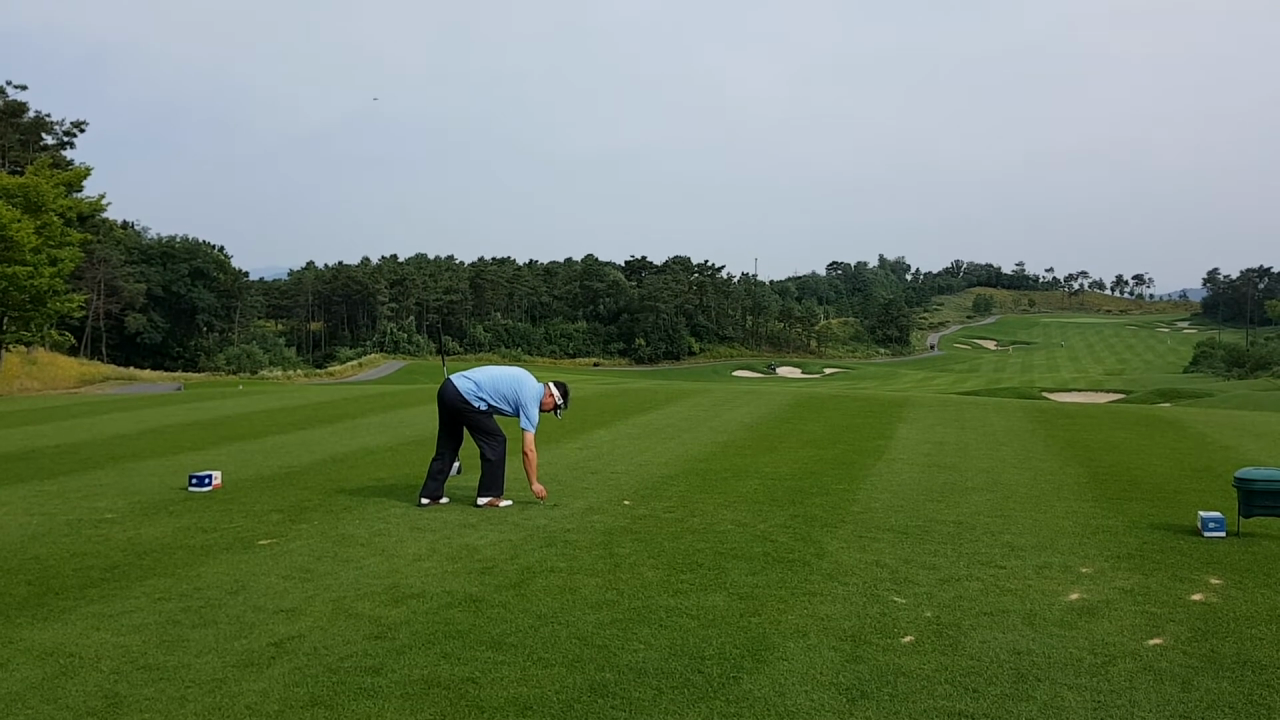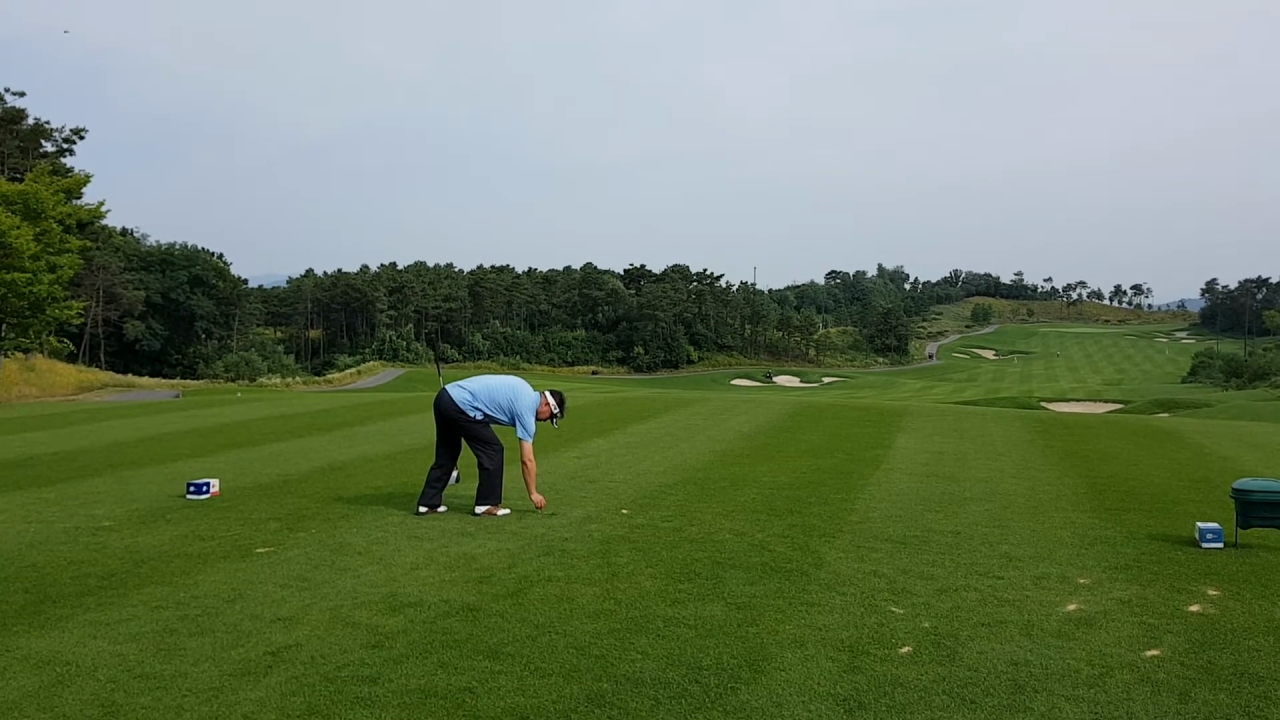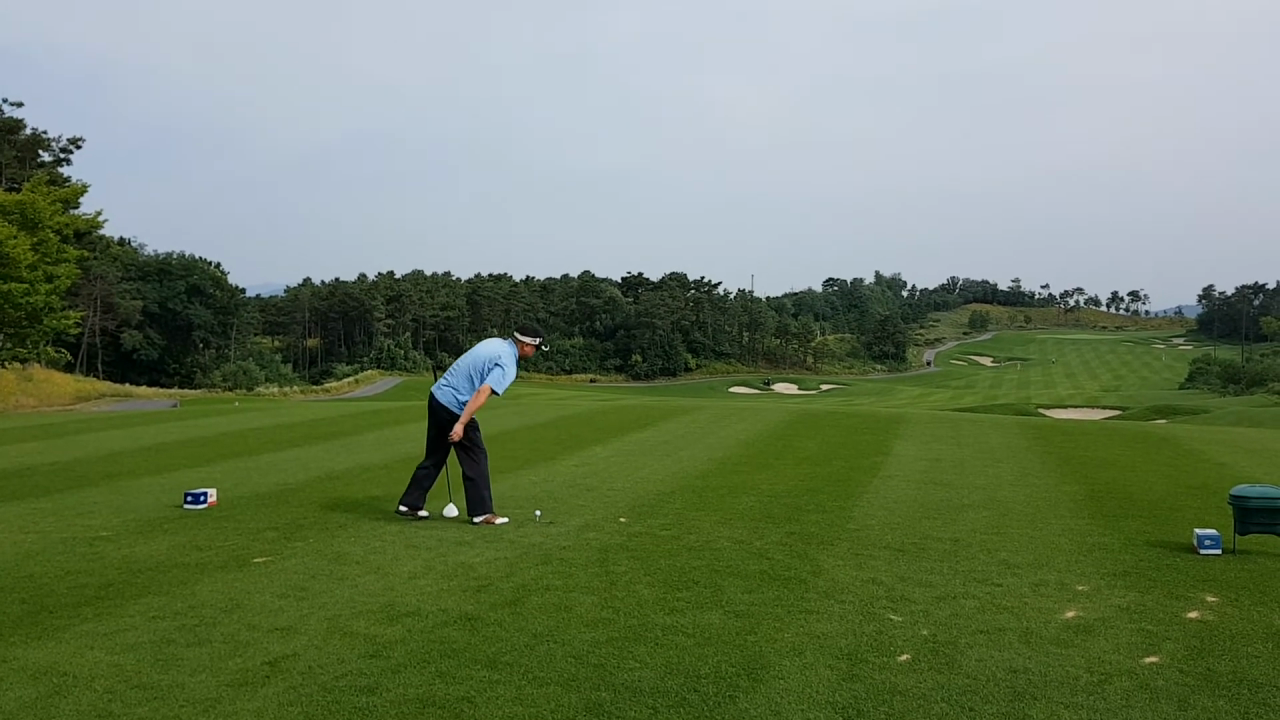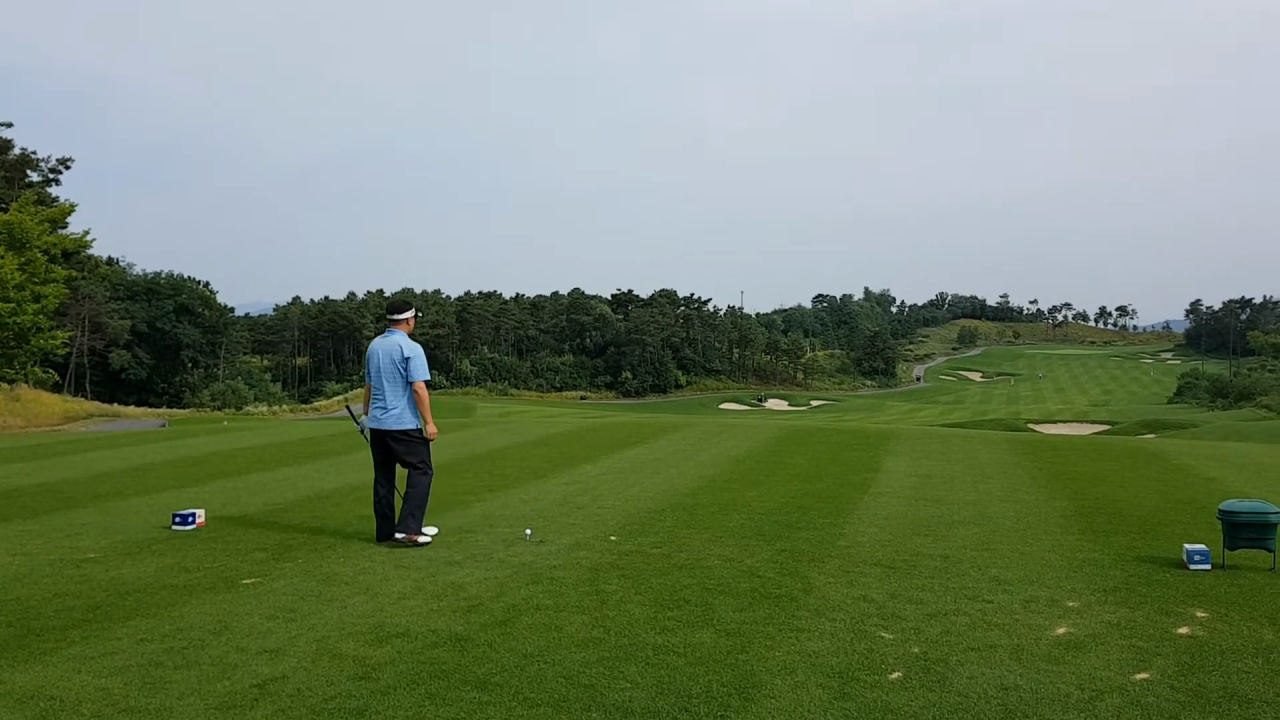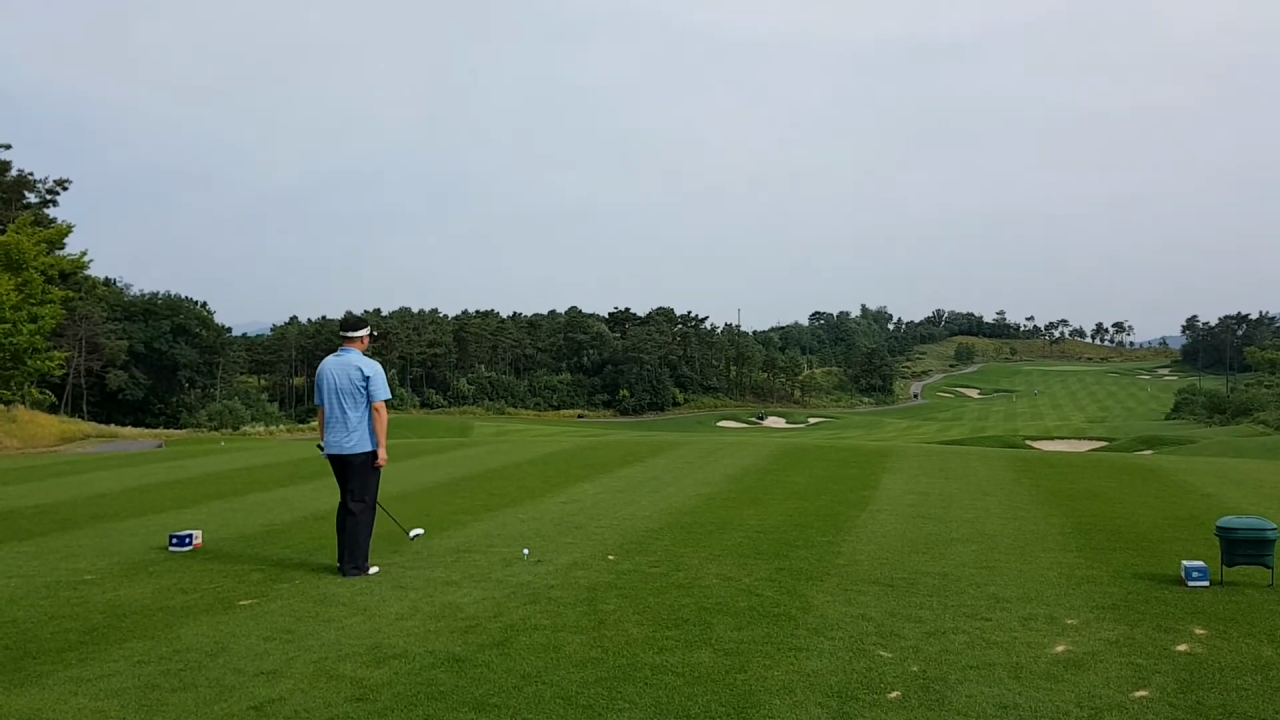
dt=0.7s
person 1, frame 1
left shoulder: (527, 383)
right shoulder: (531, 397)
right elbow: (528, 449)
right wrist: (534, 483)
left hip: (449, 387)
right hip: (465, 396)
left knee: (448, 445)
right knee: (495, 442)
left ankle: (430, 494)
right ankle: (488, 496)
person 1, frame 2
left shoulder: (525, 391)
right shoulder: (527, 408)
right elbow: (527, 459)
right wrist: (533, 493)
left hip: (445, 397)
right hip: (461, 405)
left knee: (446, 454)
right knee: (493, 452)
left ankle: (428, 503)
right ankle: (486, 504)
person 1, frame 3
left shoulder: (494, 343)
right shoulder: (508, 365)
right elbow: (481, 393)
right wrist: (461, 424)
left hip: (438, 396)
right hip: (453, 406)
left knee: (434, 457)
right knee: (475, 458)
left ankle: (410, 503)
right ankle: (481, 513)
person 1, frame 4
left shoulder: (374, 345)
right shoulder: (411, 348)
left elbow: (368, 385)
right elbow: (419, 388)
left wrist: (366, 414)
right wrist: (429, 422)
left hip: (377, 424)
right hip: (404, 424)
left knee: (384, 478)
right knee: (421, 471)
left ankle: (385, 530)
right ankle: (408, 529)
person 1, frame 5
left shoulder: (324, 365)
right shoulder: (370, 367)
left elbow: (321, 408)
right elbow: (378, 409)
left wrist: (324, 439)
right wrist: (382, 447)
left hip: (335, 447)
right hip: (362, 447)
left knee: (347, 502)
right knee: (361, 505)
left ankle: (345, 555)
right ankle: (354, 564)
